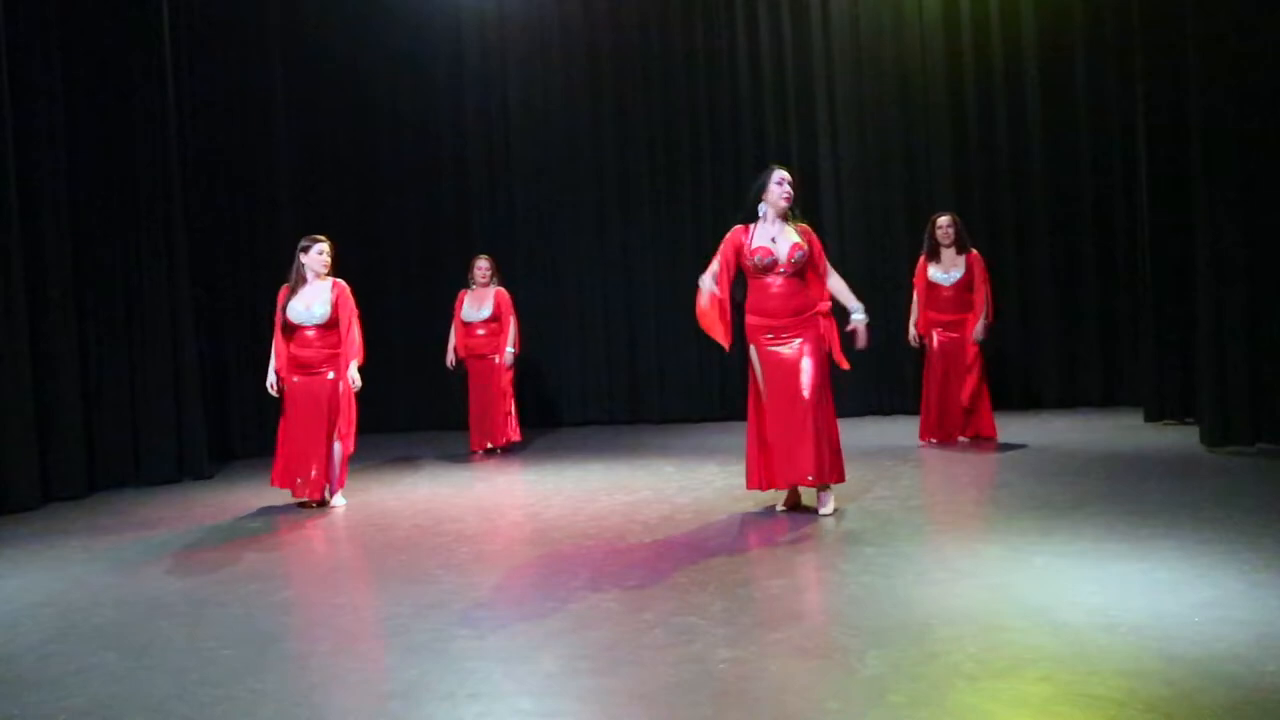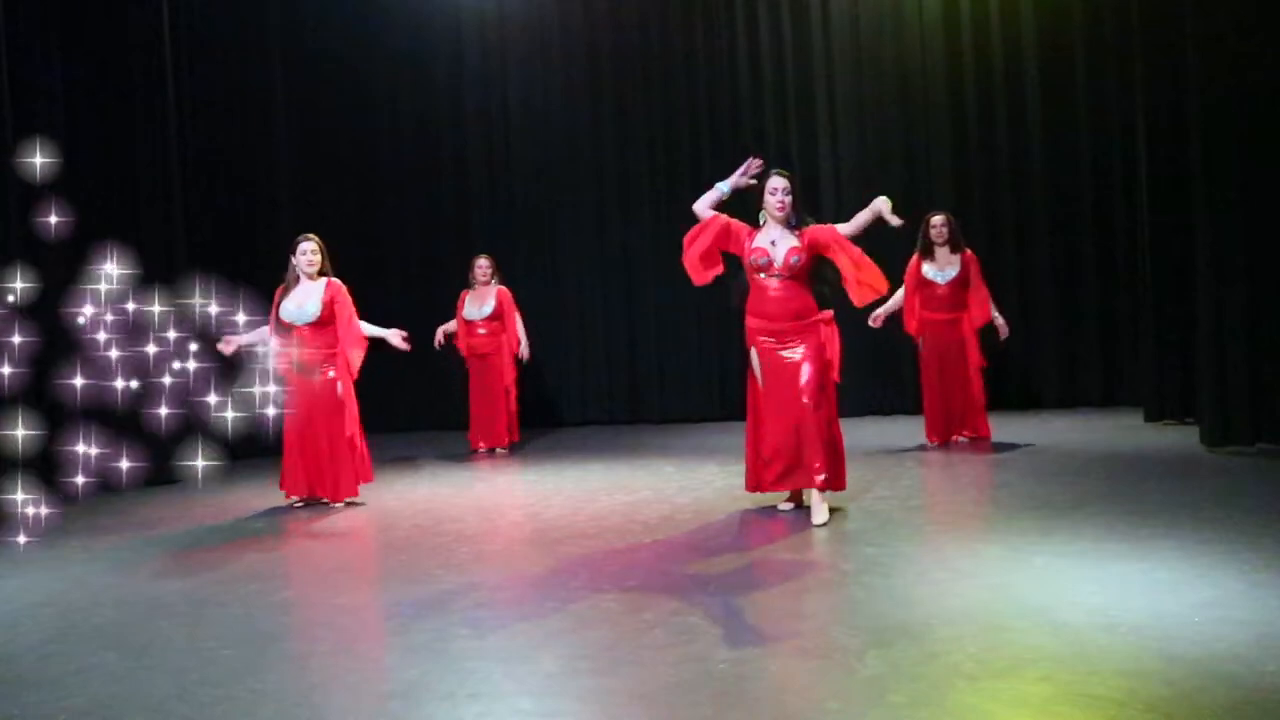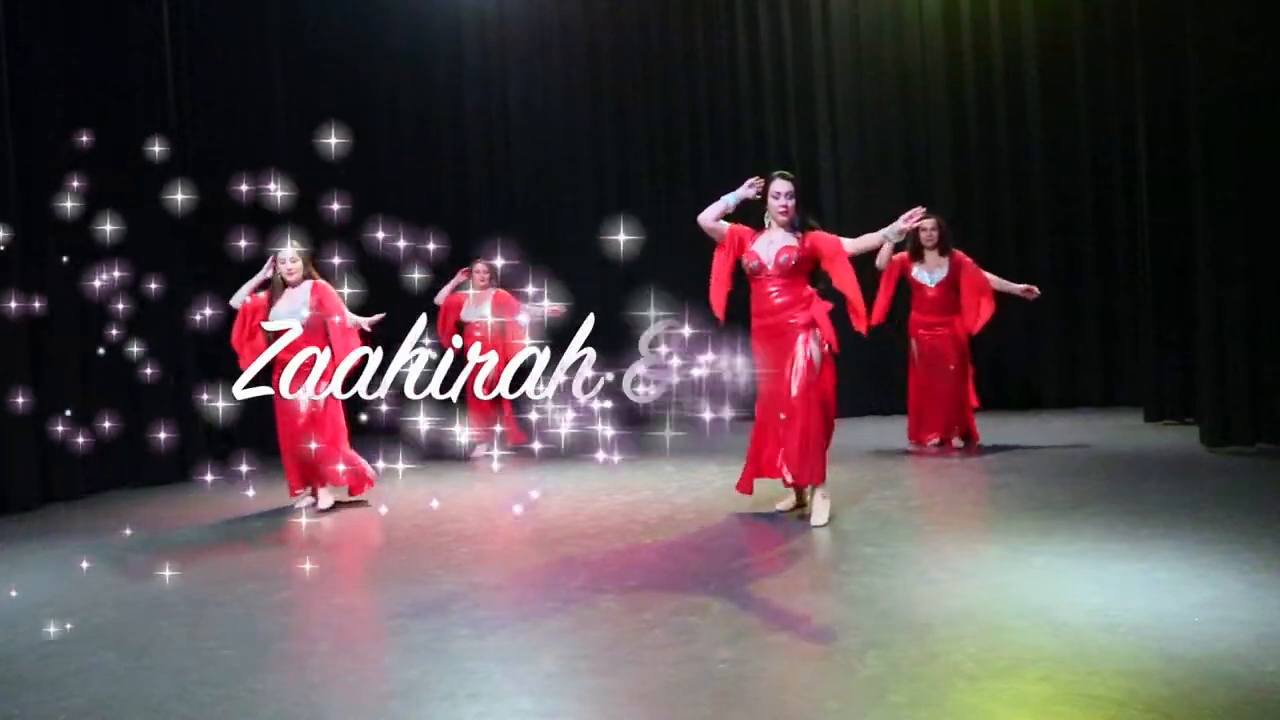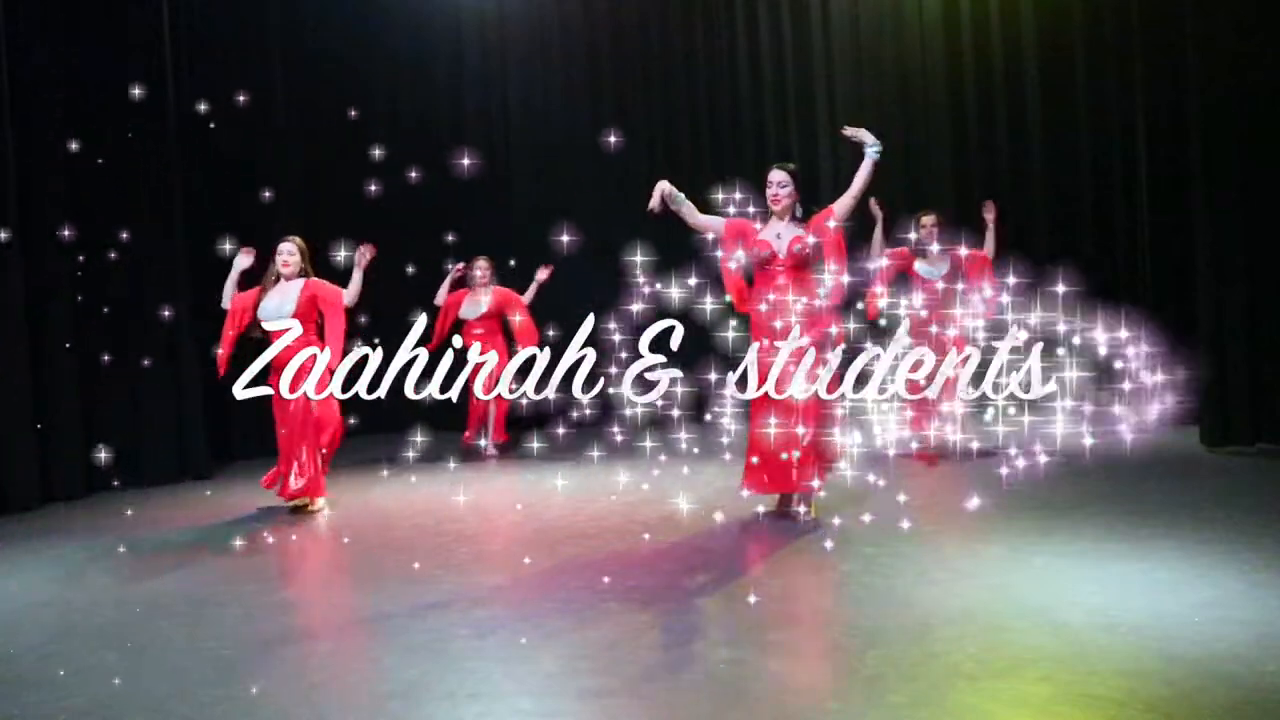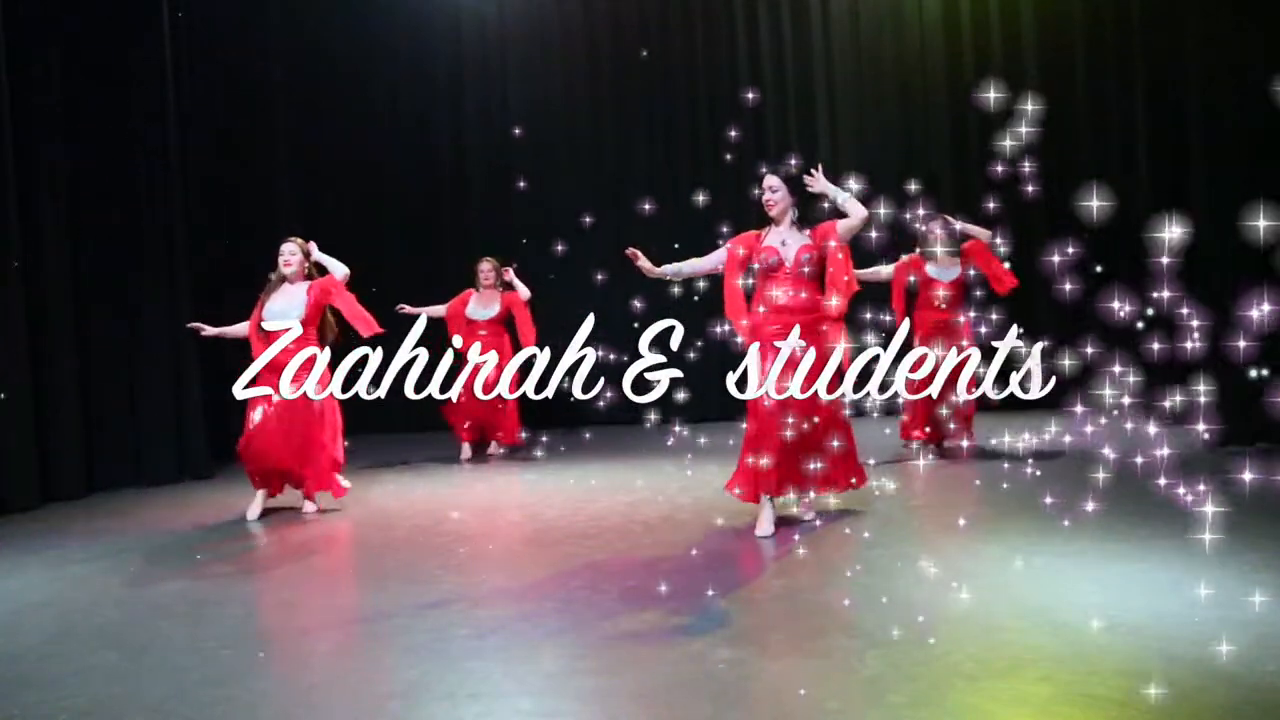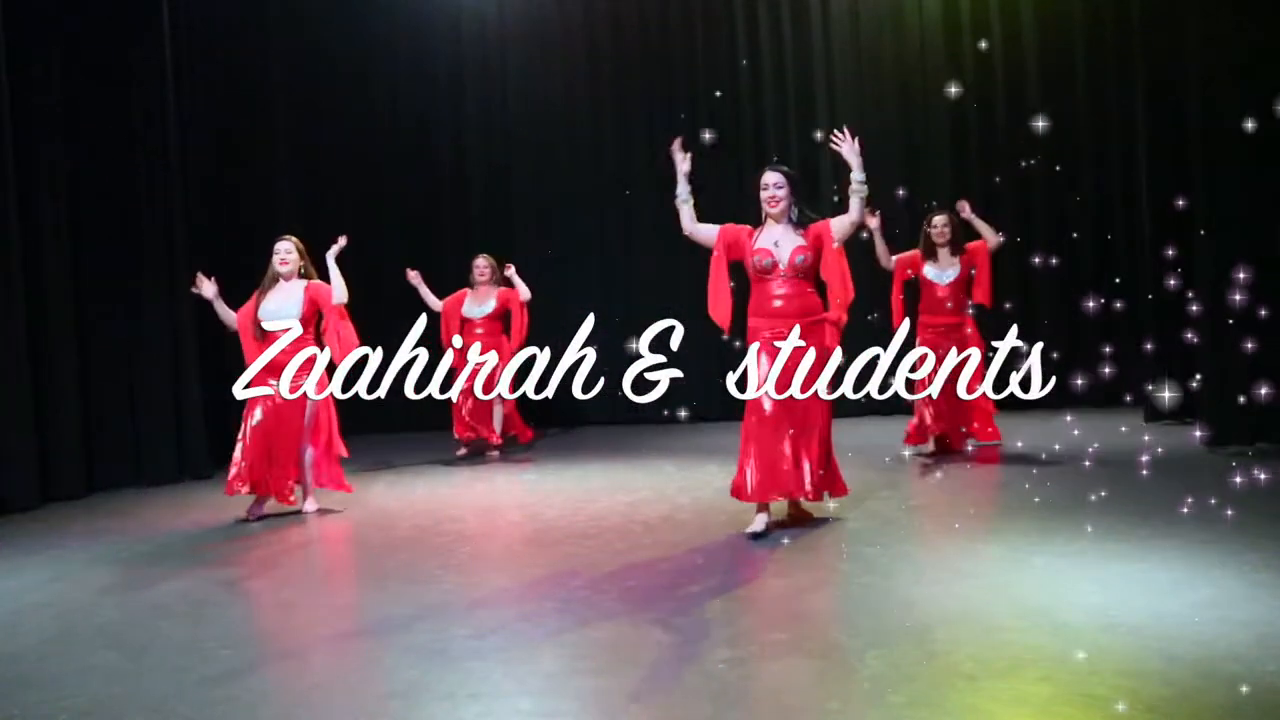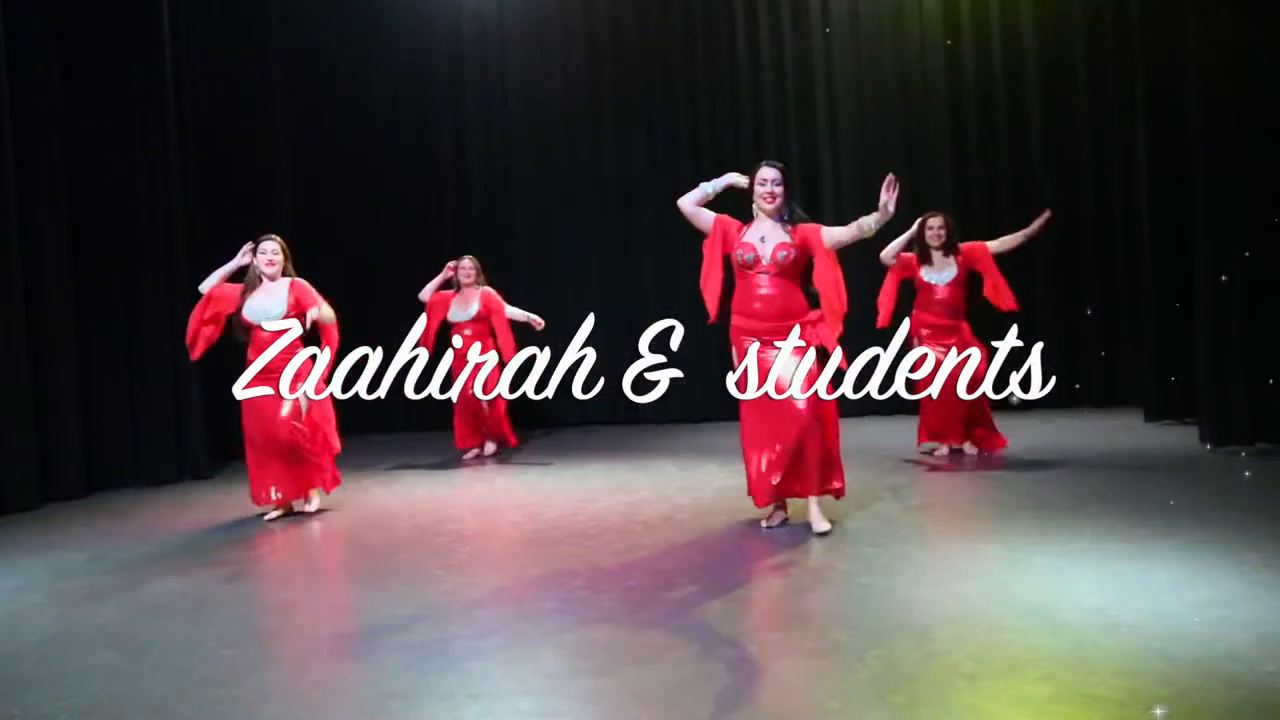
dt=0.4s
person 1, frame 1
left shoulder: (803, 233)
right shoulder: (740, 235)
left elbow: (829, 277)
right elbow: (714, 274)
left wrist: (857, 312)
right wrist: (707, 286)
left hip: (804, 329)
right hip: (764, 333)
left knee: (810, 403)
right knee: (773, 408)
left ankle: (823, 484)
right ankle: (789, 487)
person 1, frame 2
left shoulder: (809, 236)
right shoulder: (743, 235)
left elbow: (851, 228)
right elbow: (700, 210)
left wrist: (877, 207)
right wrist: (732, 183)
left hip: (805, 334)
right hip: (763, 336)
left knee: (809, 407)
right knee: (772, 412)
left ankle: (818, 490)
right ankle: (792, 487)
person 1, frame 3
left shoulder: (809, 240)
right shoulder: (746, 238)
left elbow: (854, 246)
right elbow: (705, 220)
left wrist: (891, 231)
right wrist: (739, 195)
left hip: (804, 329)
right hip: (766, 335)
left knee: (804, 403)
right knee: (776, 410)
left ankle: (818, 490)
right ankle: (797, 488)
person 1, frame 4
left shoulder: (815, 228)
right shoulder: (748, 231)
left elbow: (854, 193)
right elbow: (696, 219)
left wrist: (871, 149)
right wrist: (668, 190)
left hip: (808, 327)
right hip: (768, 329)
left knee: (805, 409)
right knee: (770, 408)
left ankle: (803, 491)
right ankle: (781, 489)
person 1, frame 5
left shoulder: (819, 236)
right shoulder: (751, 241)
left elbow: (860, 216)
right elbow: (705, 263)
left wrist: (829, 190)
right wrist: (656, 270)
left hip: (813, 335)
right hip: (769, 336)
left knee: (814, 417)
right knee: (768, 416)
left ankle: (806, 495)
right ankle: (765, 505)
person 1, frame 6
left shoulder: (815, 234)
right shoulder: (743, 237)
left elbow: (856, 215)
right elbow: (691, 227)
left wrist: (855, 164)
right wrist: (682, 178)
left hip: (810, 335)
right hip: (767, 337)
left knee: (807, 416)
right knee: (765, 414)
left ankle: (797, 500)
right ankle: (762, 506)
person 1, frame 7
left shoulder: (803, 234)
right shoulder: (732, 232)
left elbow: (848, 232)
right elbow: (685, 205)
left wrist: (880, 216)
right wrist: (726, 181)
left hip: (794, 335)
right hip: (749, 338)
left knee: (804, 413)
right knee: (760, 422)
left ankle: (814, 500)
right ankle: (777, 502)
person 2, frame 1
left shoulder: (338, 288)
right shoulder: (287, 292)
left elbow: (350, 331)
right elbow: (280, 334)
left wrist: (353, 366)
right wrist: (272, 369)
left hip: (331, 370)
right hip: (297, 372)
left knee: (334, 429)
right knee: (302, 431)
left ankle: (335, 489)
right ankle: (312, 490)
person 2, frame 2
left shoulder: (333, 287)
right shoulder: (284, 292)
left elbow: (353, 325)
right elbow: (274, 330)
left wrist: (385, 333)
right wrist: (240, 341)
left hip: (330, 369)
right hip: (298, 371)
left knee: (335, 429)
right knee: (301, 430)
left ankle: (338, 490)
right ankle: (308, 489)
person 2, frame 3
left shoulder: (319, 289)
right shoulder: (272, 297)
left elbow: (342, 318)
right elbow: (236, 304)
left wrist: (360, 320)
right wrist: (260, 278)
left hip: (316, 370)
right hip: (285, 373)
left knee: (314, 426)
right knee: (293, 432)
left ankle: (325, 485)
right ankle: (308, 488)
person 2, frame 4
left shoulder: (312, 286)
right shoulder: (265, 292)
left elbow: (347, 299)
right elbow: (229, 305)
left wrist: (359, 269)
right wrist: (236, 270)
left hip: (309, 366)
right hip: (280, 371)
left knee: (306, 427)
right knee: (289, 432)
left ankle: (315, 491)
right ankle: (299, 489)
person 2, frame 5
left shoulder: (316, 289)
right shoulder: (270, 294)
left elbow: (343, 274)
right elbow: (252, 327)
left wrist: (318, 255)
right wrist: (217, 331)
left hip: (308, 372)
right hip: (274, 374)
left knee: (309, 435)
right knee: (259, 434)
left ankle: (310, 494)
right ankle: (264, 487)
person 2, frame 6
left shoulder: (312, 289)
right shoulder: (264, 293)
left elbow: (339, 300)
right elbow: (238, 323)
left wrist: (331, 260)
right wrist: (215, 299)
left hip: (305, 372)
right hip: (269, 374)
left knee: (304, 434)
right knee: (258, 431)
left ankle: (309, 495)
right ankle: (261, 494)
person 2, frame 7
left shoulder: (296, 286)
right shoulder: (245, 293)
left elbow: (330, 315)
right elbow: (206, 291)
left wrist: (318, 314)
right wrist: (235, 264)
left hip: (293, 370)
right hip: (258, 375)
left knee: (291, 429)
right knee: (261, 436)
left ankle: (310, 488)
right ankle: (281, 499)
person 3, frame 1
left shoulder: (971, 257)
right shoulder: (926, 260)
left elbow: (982, 292)
right elbow: (918, 294)
left wrist: (981, 322)
right wrist: (912, 324)
left hip: (965, 326)
right hip: (936, 327)
left knee: (966, 377)
right knee: (938, 377)
left ankle: (967, 430)
right ankle: (938, 432)
person 3, frame 2
left shoulder: (966, 256)
right shoulder: (919, 259)
left elbow: (979, 290)
right elbow: (906, 290)
left wrist: (995, 316)
right wrist: (884, 310)
left hip: (959, 324)
right hip: (930, 326)
left knee: (962, 376)
right knee: (934, 378)
left ankle: (966, 429)
right ankle: (939, 433)
person 3, frame 3
left shoulder: (955, 258)
right shoulder: (907, 260)
left elbow: (983, 278)
right elbow: (881, 264)
left wrist: (1017, 288)
left hip: (950, 327)
right hip: (922, 329)
left knee: (953, 377)
right knee: (925, 380)
left ankle: (956, 431)
right ankle: (932, 433)
person 3, frame 4
left shoulder: (954, 255)
right shoulder: (907, 256)
left elbow: (985, 259)
right elbow: (877, 257)
left wrist: (990, 225)
right wrist: (879, 223)
left hip: (948, 324)
right hip: (920, 324)
left knee: (947, 377)
right knee: (920, 379)
left ankle: (946, 433)
right ankle: (922, 432)
person 3, frame 5
left shoulder: (963, 254)
right shoulder: (917, 260)
left elbow: (987, 237)
right elbow: (885, 272)
left wrist: (956, 224)
right wrist: (852, 274)
left hip: (956, 327)
right hip: (926, 327)
left knee: (956, 380)
right knee: (925, 378)
left ankle: (951, 434)
right ankle: (920, 433)
person 3, frame 6
left shoulder: (966, 253)
right shoulder: (919, 257)
left elbow: (994, 242)
right elbow: (888, 262)
left wrist: (971, 217)
right wrist: (876, 232)
left hip: (961, 328)
right hip: (930, 329)
left knee: (965, 383)
right knee: (929, 381)
left ankle: (956, 437)
right ankle: (928, 436)
person 3, frame 7
left shoulder: (964, 253)
right shoulder: (913, 261)
left elbow: (999, 245)
right elbow: (885, 257)
left wrist: (1032, 228)
right wrist: (911, 233)
left hip: (956, 330)
right hip: (926, 331)
left knee: (970, 377)
right knee: (934, 384)
left ankle: (966, 437)
right ankle: (941, 439)
person 4, frame 1
left shoulder: (500, 293)
right shoulder: (463, 296)
left elbow: (510, 322)
right elbow: (456, 325)
left wrist: (509, 349)
right wrist: (450, 349)
left hip: (496, 352)
right hip: (473, 354)
left knee: (498, 395)
right knee: (478, 397)
left ankle: (500, 441)
right ankle: (482, 443)
person 4, frame 2
left shoulder: (501, 292)
right shoulder: (466, 295)
left elbow: (514, 318)
right elbow: (458, 322)
left wrist: (523, 341)
right wrist: (442, 329)
left hip: (498, 351)
right hip: (475, 353)
left knee: (499, 394)
right knee: (479, 396)
left ankle: (502, 441)
right ankle: (483, 442)
person 4, frame 3
left shoulder: (498, 295)
right shoulder: (463, 297)
left elbow: (519, 309)
right elbow: (439, 301)
left wrist: (545, 310)
right wrist: (456, 281)
left hip: (493, 352)
left knee: (484, 392)
right knee: (477, 394)
left ankle: (485, 440)
right ankle: (484, 437)
person 4, frame 4
left shoulder: (499, 293)
right shoulder: (463, 295)
left elbow: (522, 301)
right elbow: (439, 301)
left wrist: (536, 282)
right wrist: (450, 277)
left hip: (492, 349)
left knee: (489, 392)
right knee: (478, 394)
left ankle: (491, 442)
right ankle: (480, 439)
person 4, frame 5
left shoulder: (505, 297)
right shoulder: (468, 296)
left elbow: (526, 296)
right elbow: (445, 310)
left wrist: (512, 279)
right wrist: (416, 310)
left hip: (497, 352)
left knee: (496, 396)
right knee: (467, 397)
left ankle: (497, 440)
right ankle: (466, 442)
person 4, frame 6
left shoulder: (502, 293)
right shoulder: (465, 295)
left elbow: (525, 297)
right elbow: (439, 306)
left wrist: (513, 276)
right wrist: (419, 284)
left hip: (495, 352)
right hip: (471, 353)
left knee: (495, 395)
right knee: (466, 396)
left ankle: (495, 443)
right ankle: (467, 440)
person 4, frame 7
left shoulder: (486, 293)
right shoulder: (450, 297)
left elbow: (506, 311)
right elbow: (423, 297)
left wrist: (530, 316)
right wrist: (443, 276)
left hip: (483, 352)
right hip: (460, 355)
left knee: (477, 395)
right knee: (465, 400)
left ankle: (491, 437)
right ankle: (475, 443)
